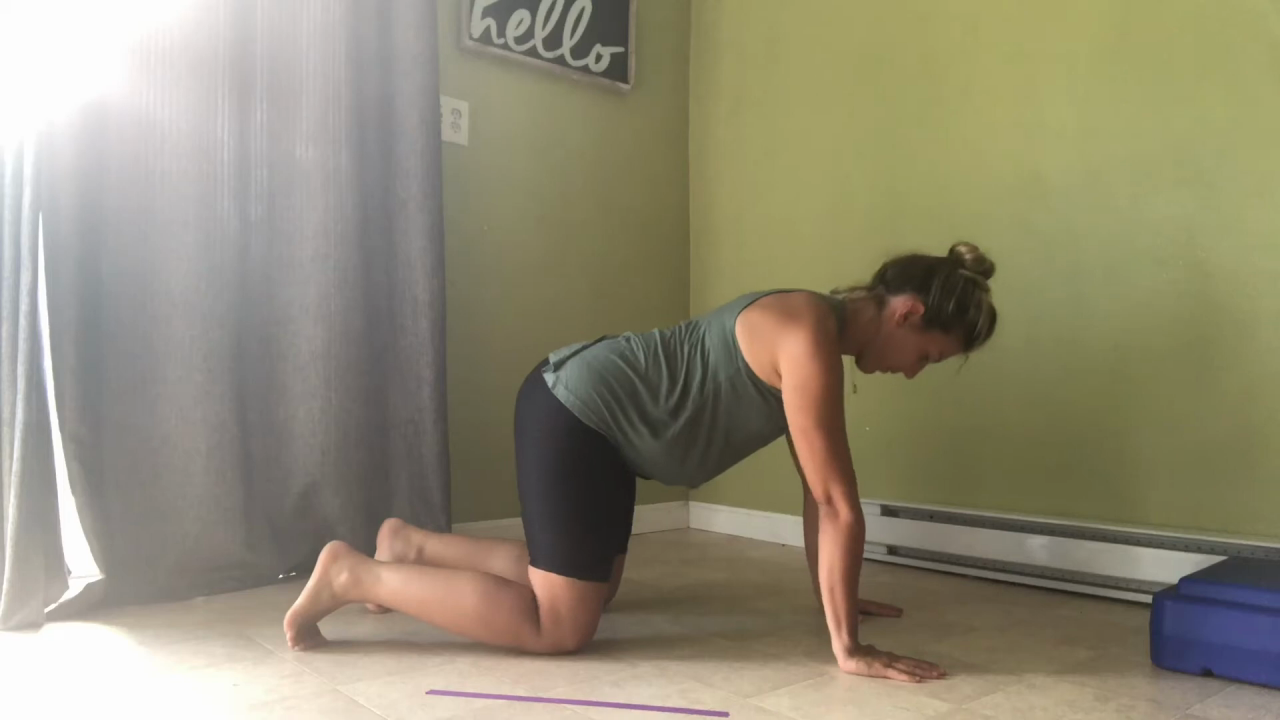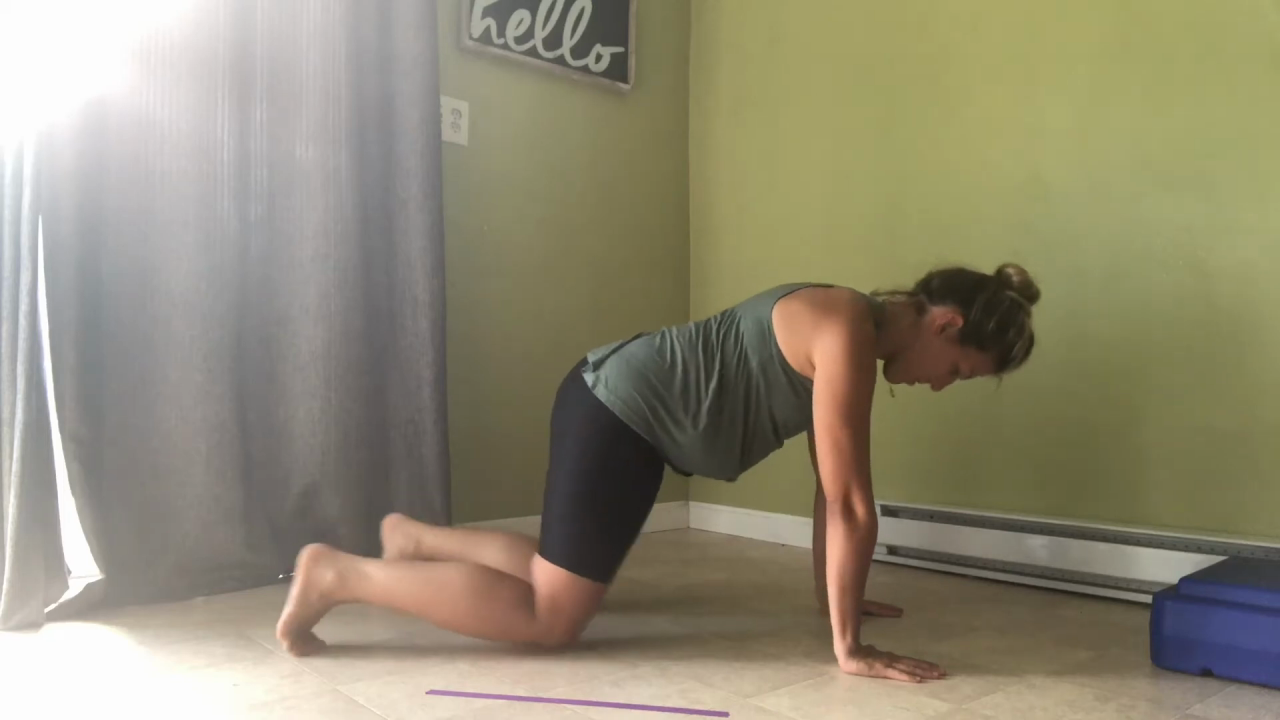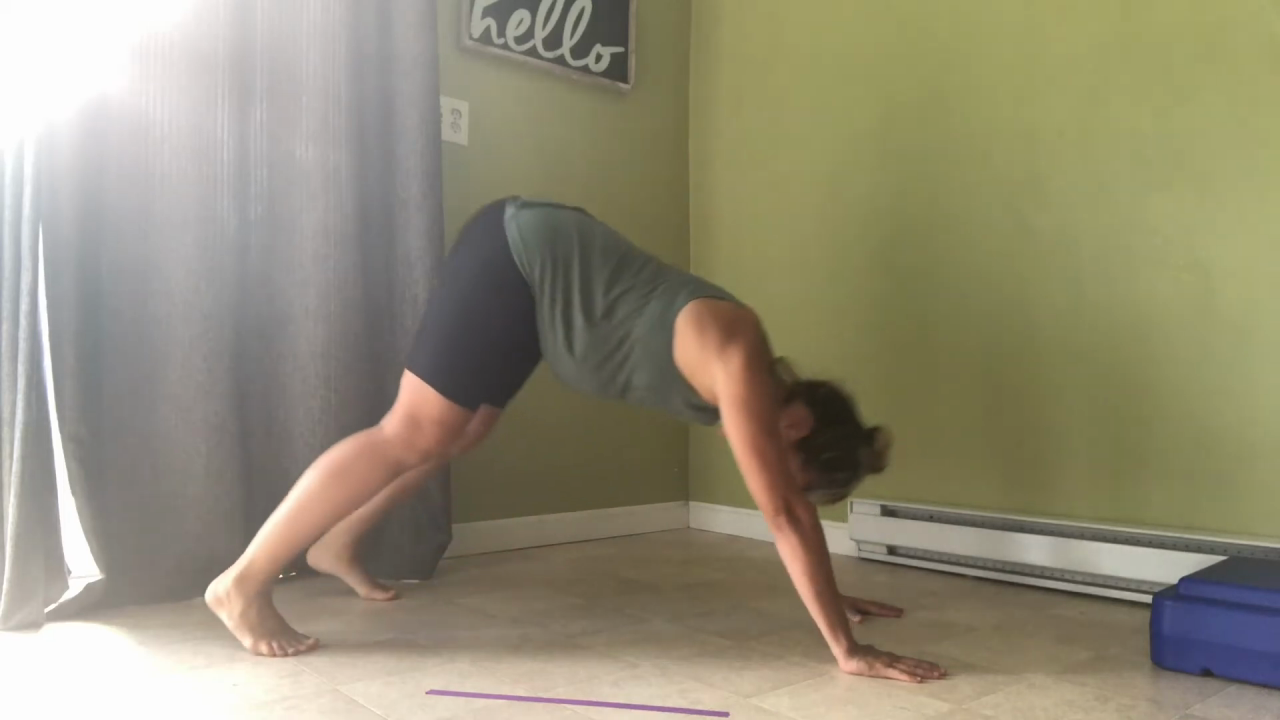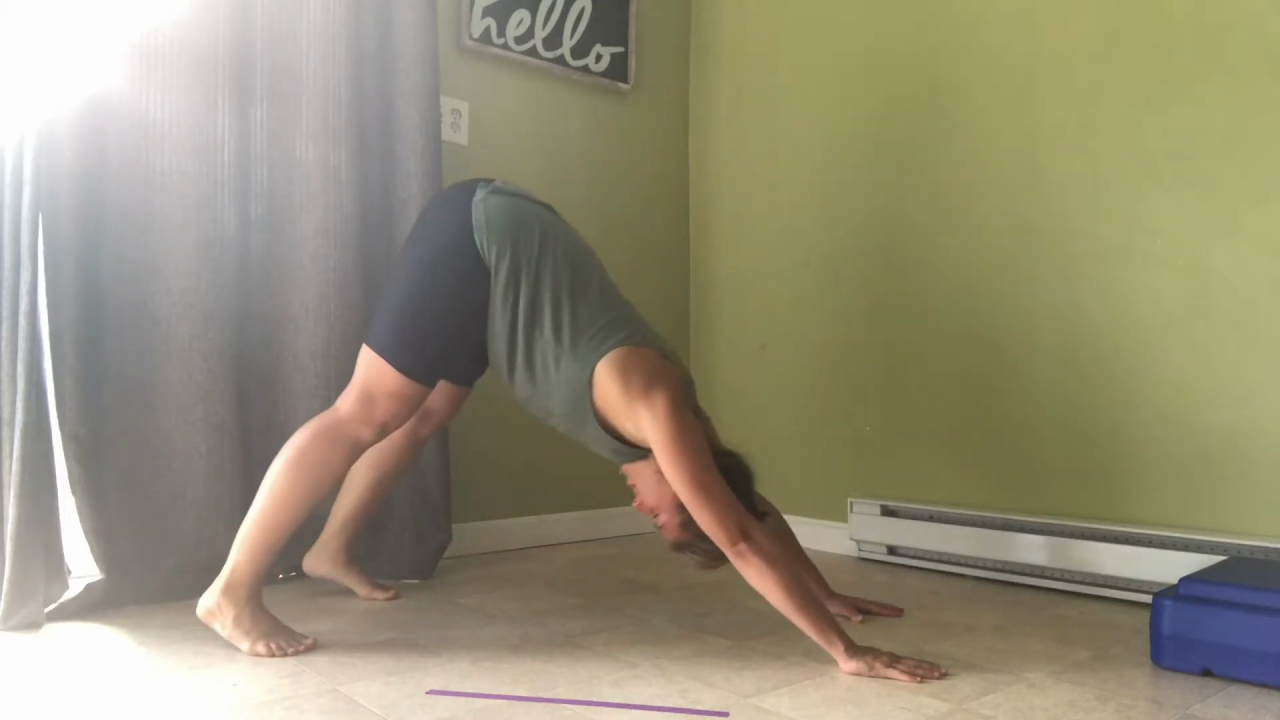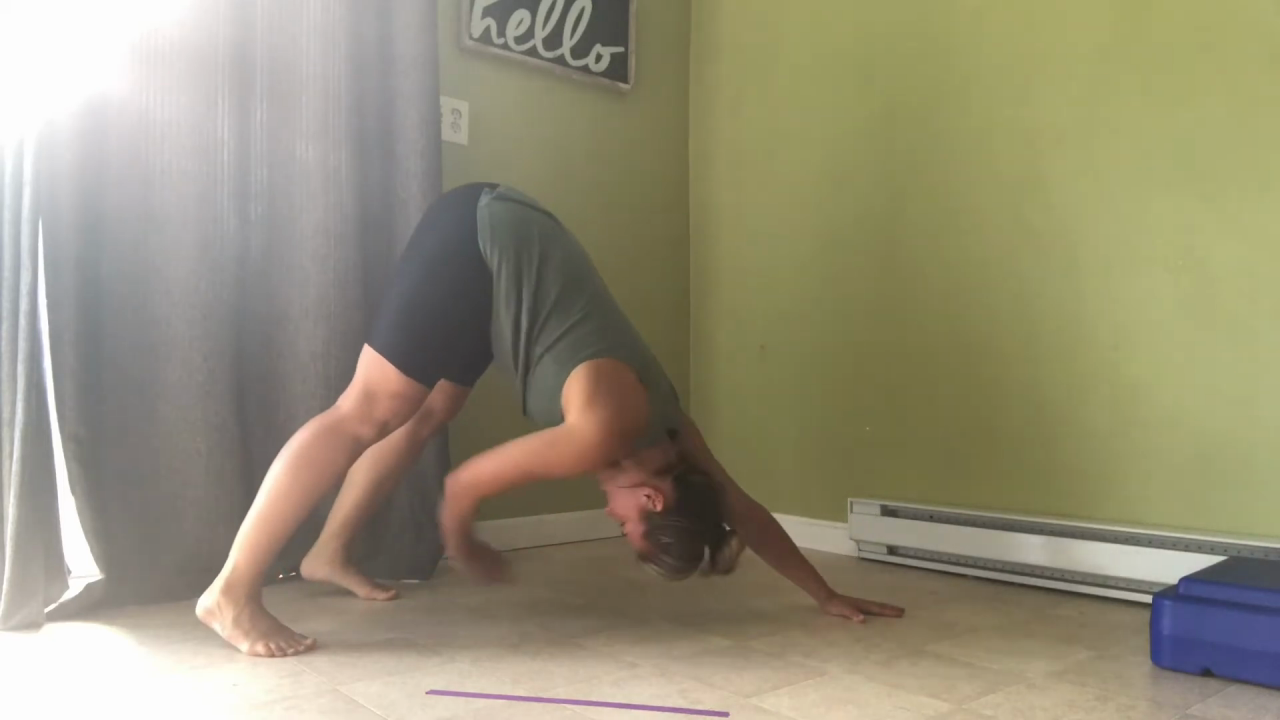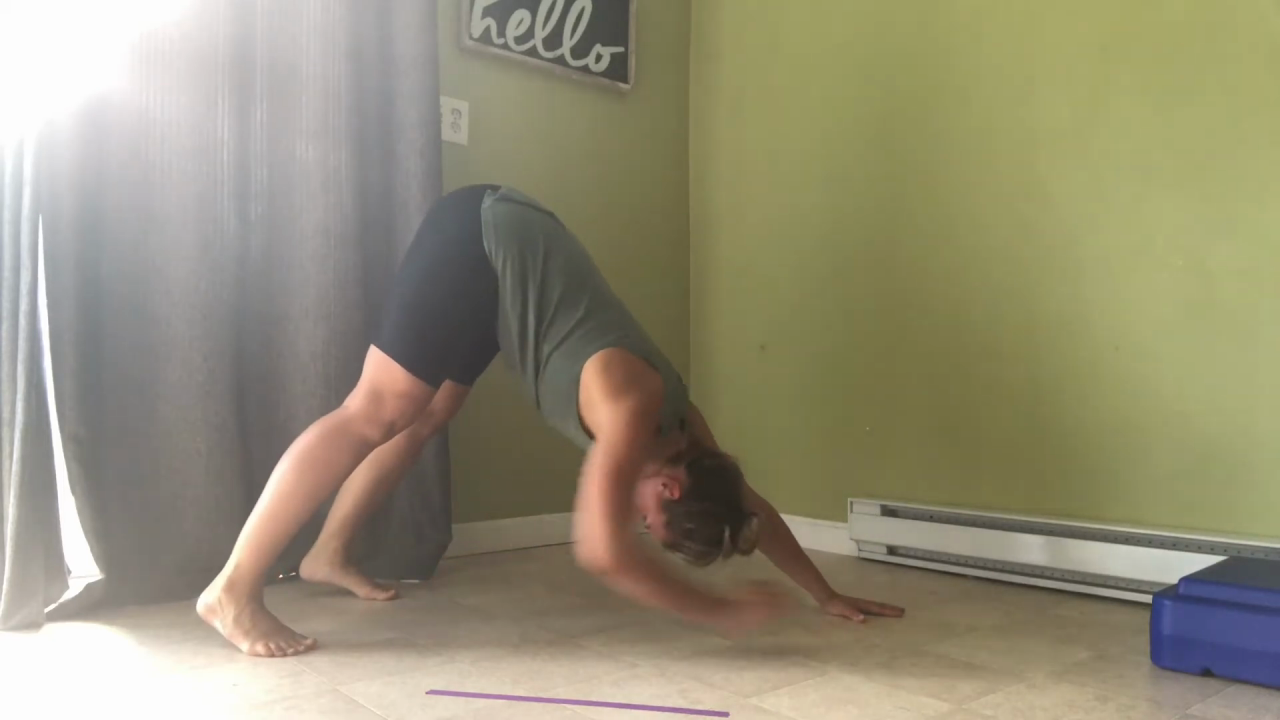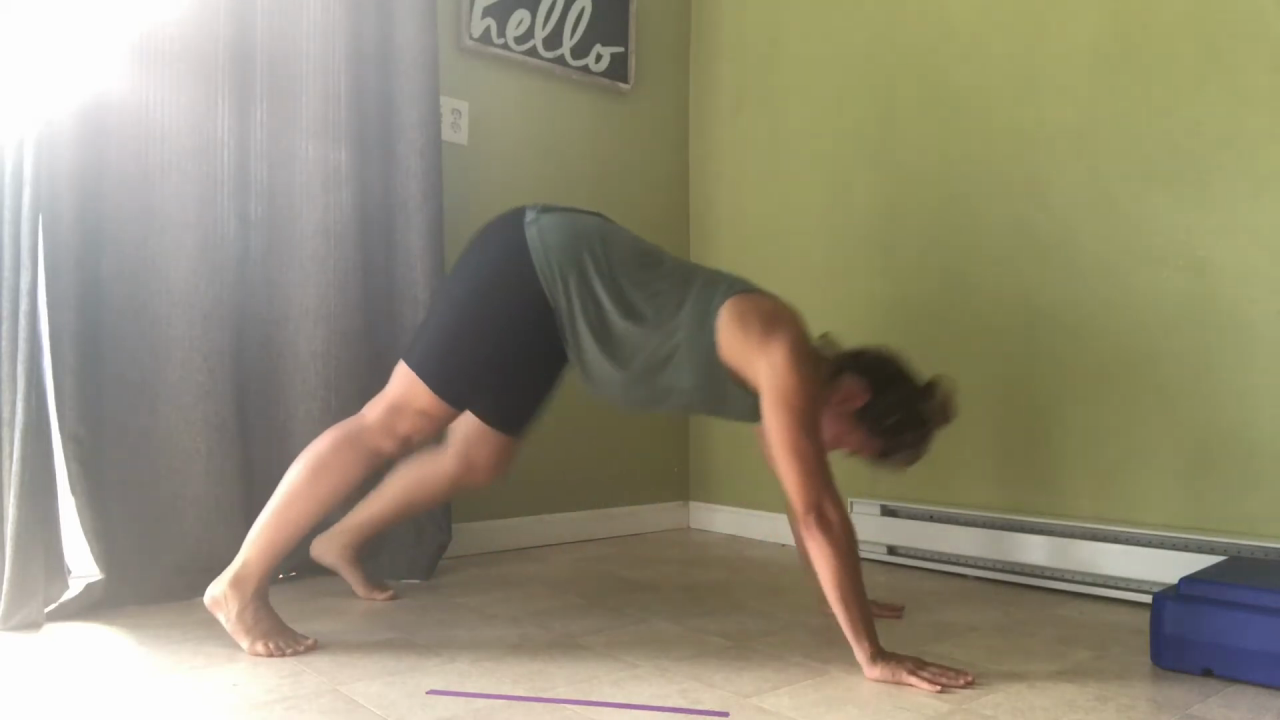
dt=0.7s
person 1, frame 1
left shoulder: (817, 332)
right shoulder: (811, 335)
left elbow: (817, 491)
right elbow: (836, 504)
left wrist: (831, 593)
right wrist: (848, 647)
left hip: (593, 418)
right hip: (575, 412)
left knee: (587, 584)
right knee: (558, 626)
left ankle: (410, 546)
right ankle: (352, 574)
person 1, frame 2
left shoulder: (852, 330)
right shoulder: (849, 331)
left elbow: (831, 493)
right elbow: (849, 504)
left wrist: (836, 597)
right wrist: (849, 646)
left hip: (622, 411)
right hip: (618, 413)
left knee: (562, 574)
right knee: (548, 619)
left ankle: (415, 537)
right ankle: (337, 573)
person 1, frame 3
left shoulder: (755, 383)
right shoulder: (734, 361)
left elbow: (790, 501)
right elbow: (784, 514)
left wrist: (832, 597)
right wrist: (847, 648)
left hip: (534, 262)
right hip: (515, 256)
left knee: (458, 433)
right knee: (410, 435)
left ankle: (336, 546)
right ankle: (242, 585)
person 1, frame 4
left shoulder: (670, 416)
right shoulder: (654, 408)
left elbow: (754, 518)
right elbow: (741, 539)
left wrist: (827, 597)
right wrist: (843, 650)
left hip: (496, 245)
right hip: (476, 237)
left knee: (425, 414)
right knee: (365, 415)
left ankle: (332, 550)
right ankle: (232, 592)
person 1, frame 5
left shoulder: (668, 431)
right shoulder: (609, 430)
left elbow: (742, 508)
right elbow: (466, 484)
left wrist: (826, 595)
right wrist: (466, 552)
left hip: (500, 246)
right hip: (478, 238)
left knee: (426, 414)
right knee: (365, 414)
left ankle: (329, 553)
right ankle: (231, 593)
person 1, frame 6
left shoulder: (678, 423)
right shoulder: (634, 412)
left elbow: (750, 504)
right elbow: (603, 551)
left wrist: (828, 595)
right wrist: (716, 609)
left hip: (503, 246)
right hip: (480, 239)
left knee: (422, 417)
right knee: (372, 417)
left ankle: (328, 554)
right ankle: (234, 590)
person 1, frame 7
left shoulder: (781, 375)
right shoulder: (785, 359)
left elbow: (803, 502)
right elbow: (818, 512)
left wrist: (839, 594)
right wrist: (869, 653)
left hip: (557, 295)
right hip: (536, 263)
left knee: (474, 453)
right knee: (395, 422)
left ankle: (342, 540)
right ankle: (239, 587)
